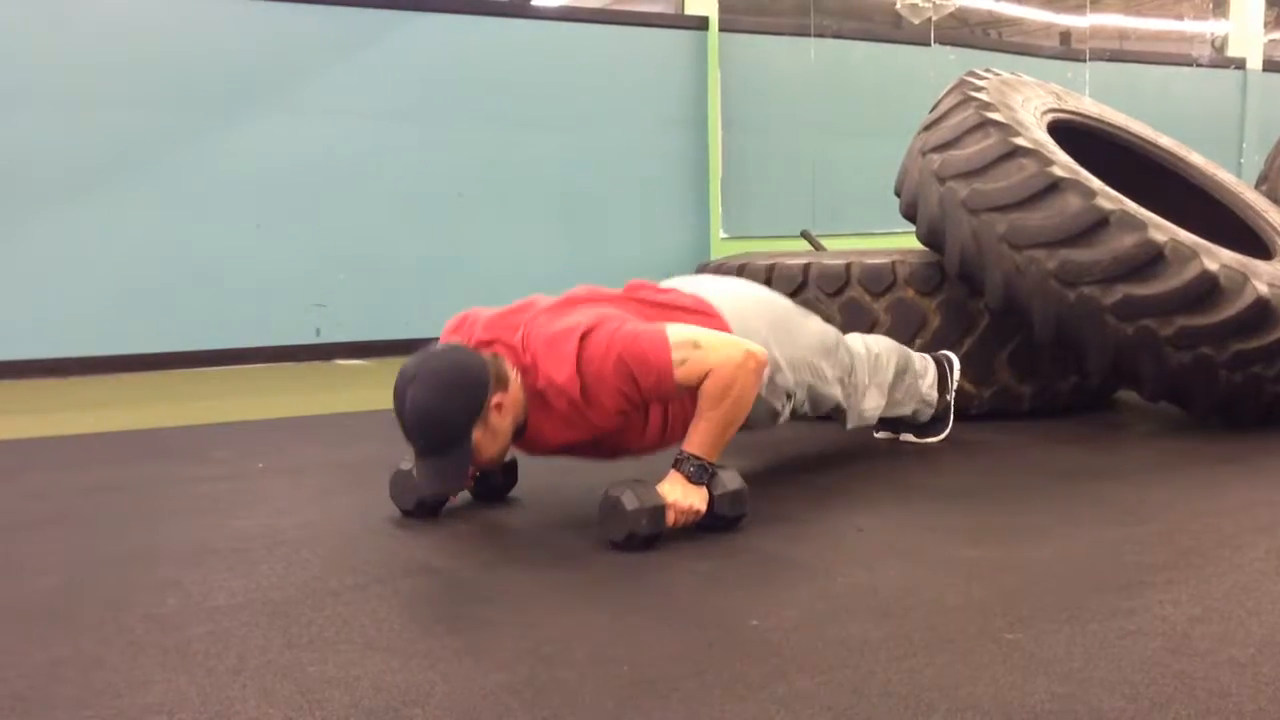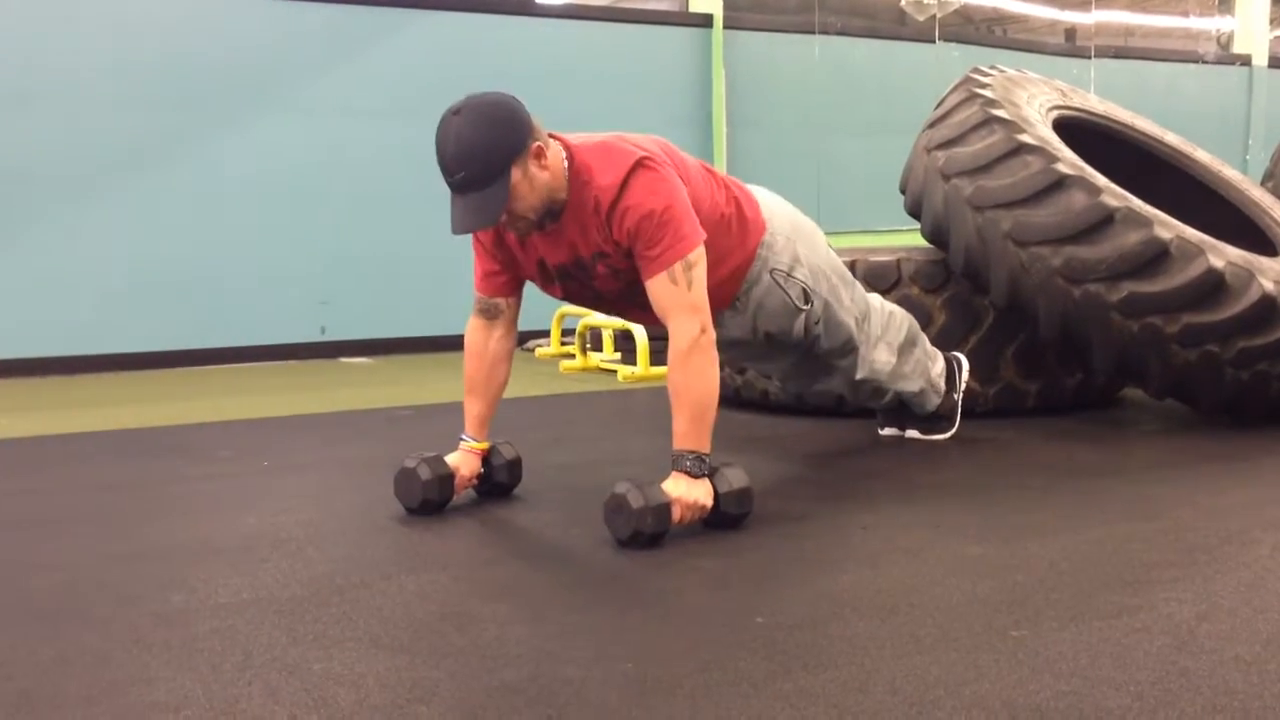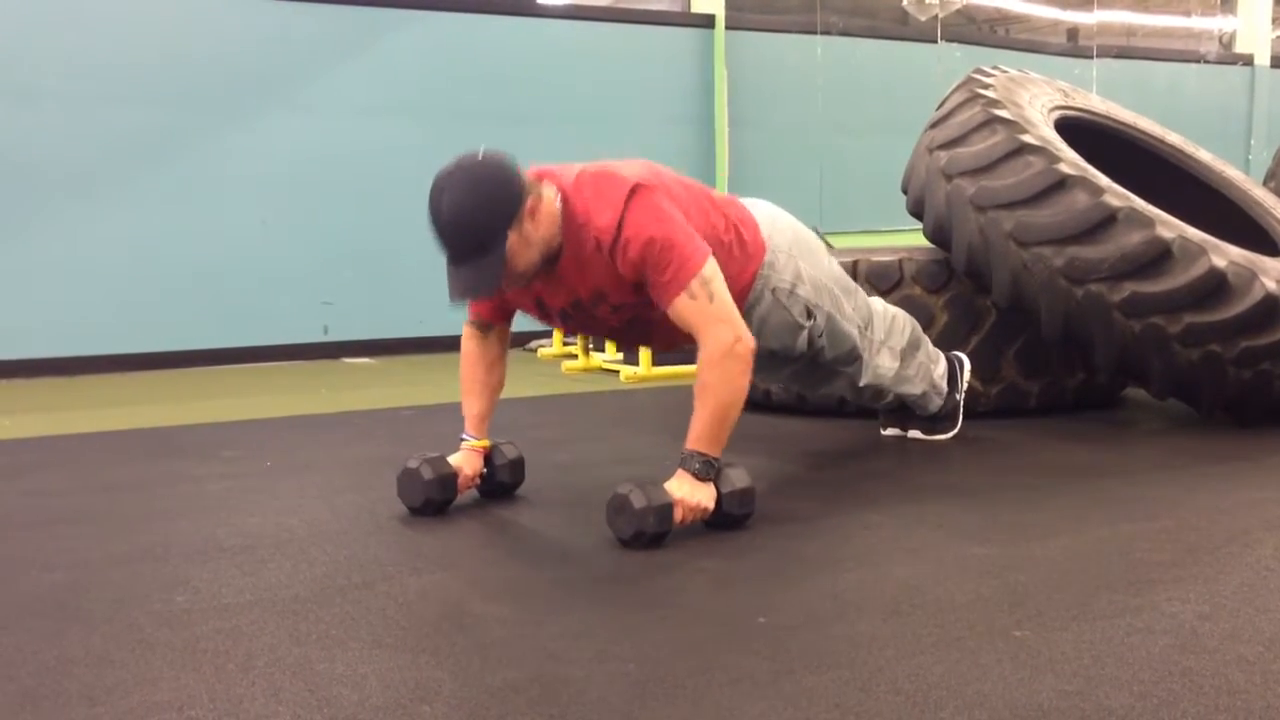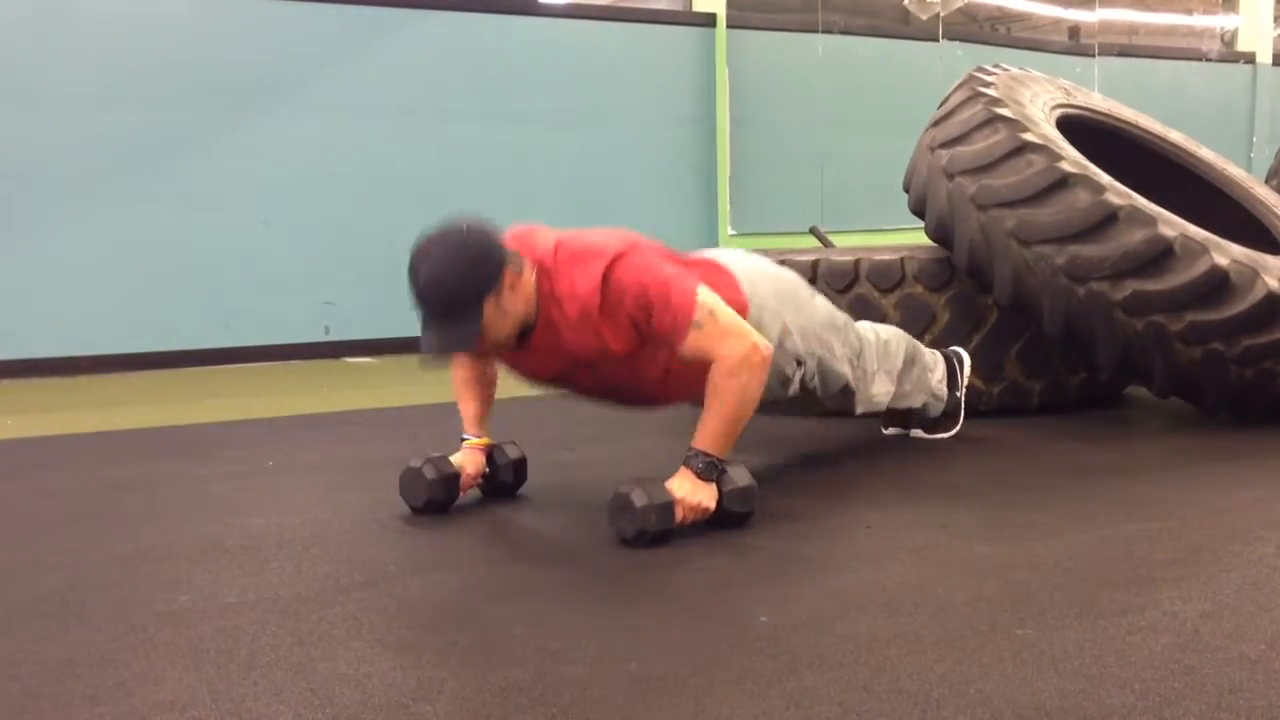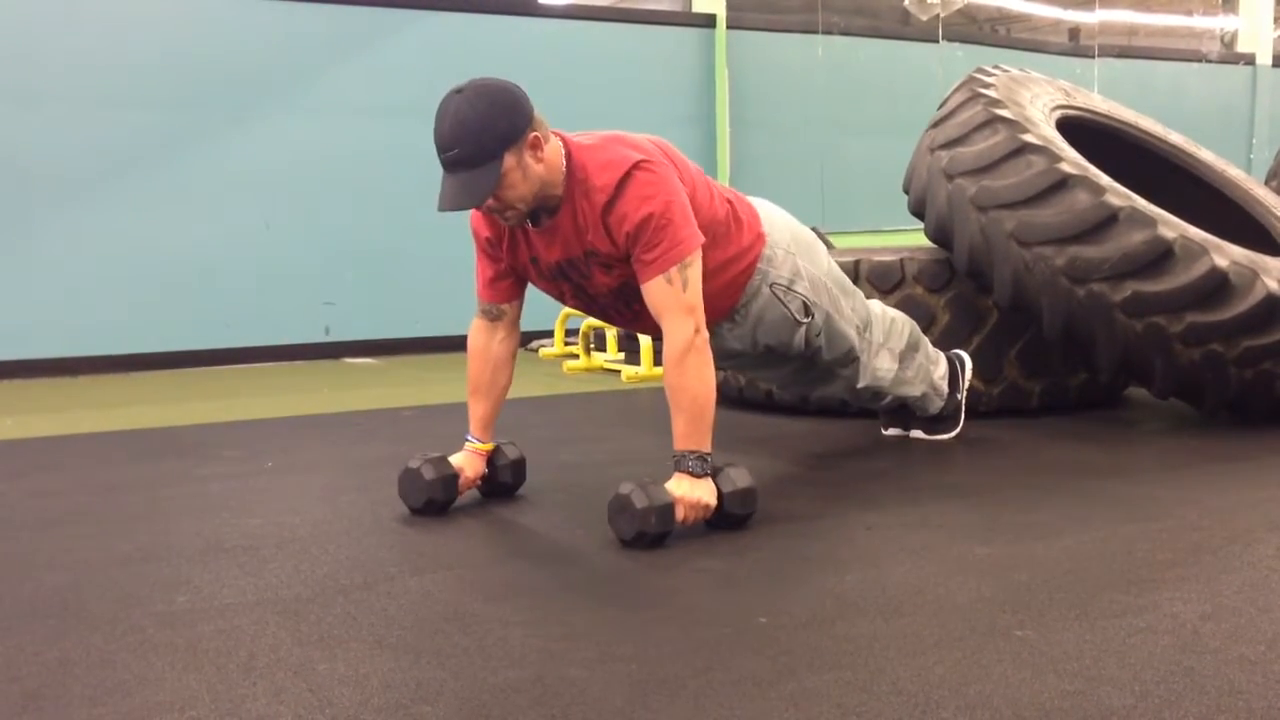
dt=1s
person 1, frame 1
left shoulder: (590, 366)
right shoulder: (464, 345)
left elbow: (743, 362)
left wrist: (691, 473)
right wrist: (465, 464)
left hip: (734, 338)
left knee: (845, 378)
left ankle: (929, 380)
right ankle: (912, 388)
person 1, frame 2
left shoulder: (633, 185)
right shoulder: (500, 213)
left elbow: (692, 332)
right elbow: (491, 322)
left wrist: (690, 468)
right wrist: (473, 444)
left hip: (762, 257)
right hip: (713, 303)
left knee: (862, 339)
right knee: (815, 369)
left ankle: (938, 381)
right ankle: (904, 400)
person 1, frame 3
left shoulder: (629, 221)
right shoulder: (497, 240)
left elbow: (729, 343)
right elbow: (484, 332)
left wrist: (696, 470)
right wrist: (473, 441)
left hip: (763, 270)
right hip: (697, 289)
left knee: (864, 347)
right knee: (825, 369)
left ankle: (939, 383)
right ankle: (905, 396)
person 1, frame 4
left shoulder: (608, 283)
right shoulder: (482, 291)
left elbow: (749, 352)
right elbow: (467, 349)
left wrist: (701, 469)
right wrist: (474, 440)
left hip: (749, 313)
right hip: (681, 305)
left knee: (860, 367)
left ankle: (938, 378)
right ankle: (919, 395)
person 1, frame 5
left shoulder: (631, 182)
right shoulder: (495, 216)
left elbow: (685, 332)
right elbow: (495, 325)
left wrist: (693, 468)
right wrist: (477, 445)
left hip: (762, 270)
left knee: (864, 349)
left ankle: (941, 382)
right ankle: (909, 396)
